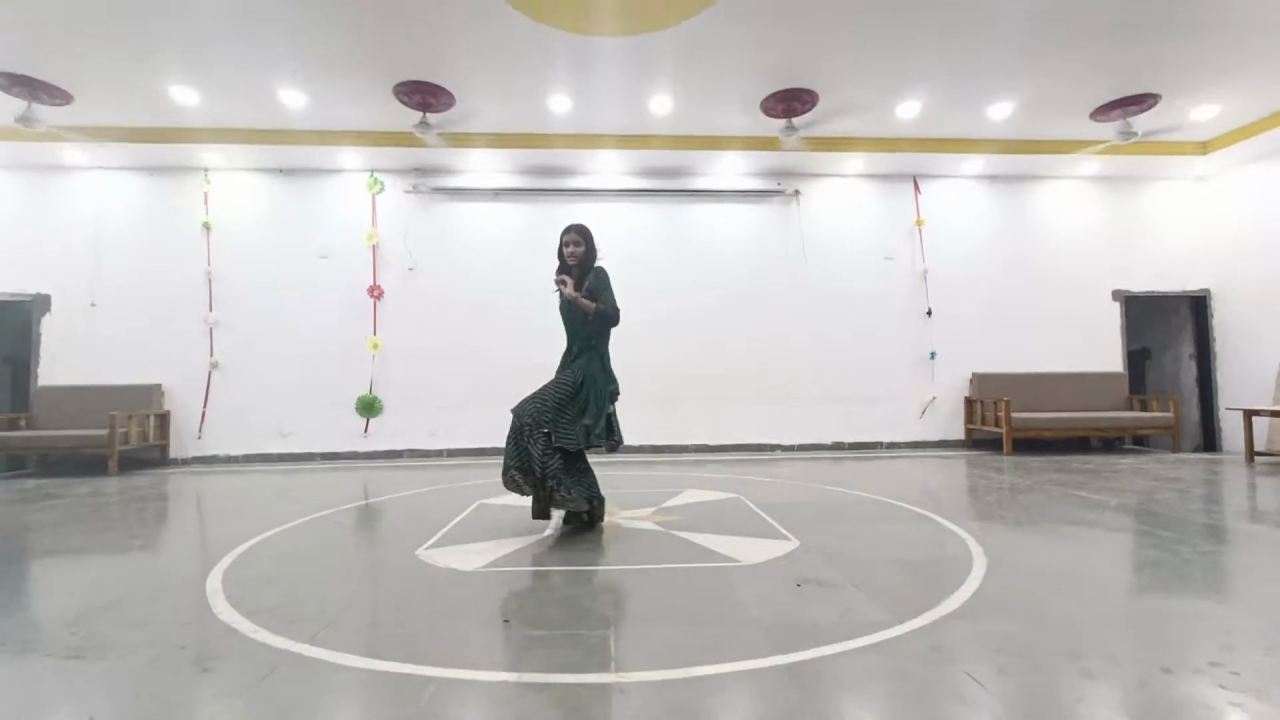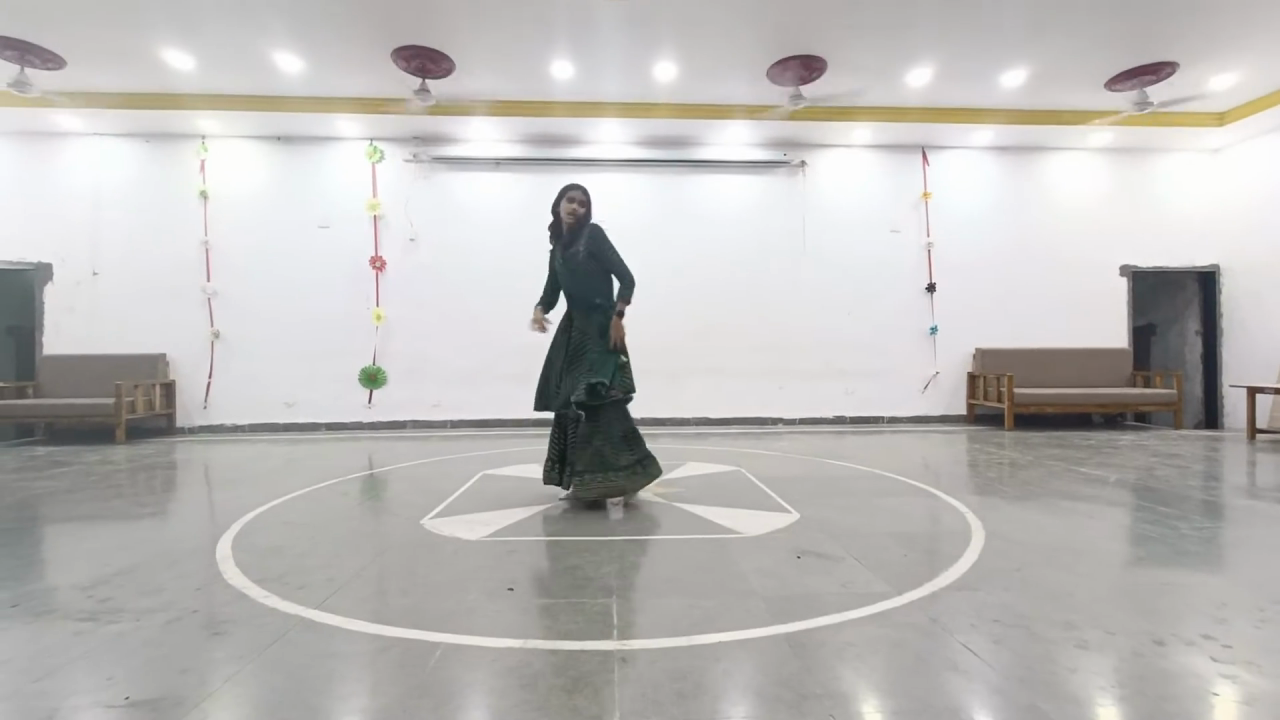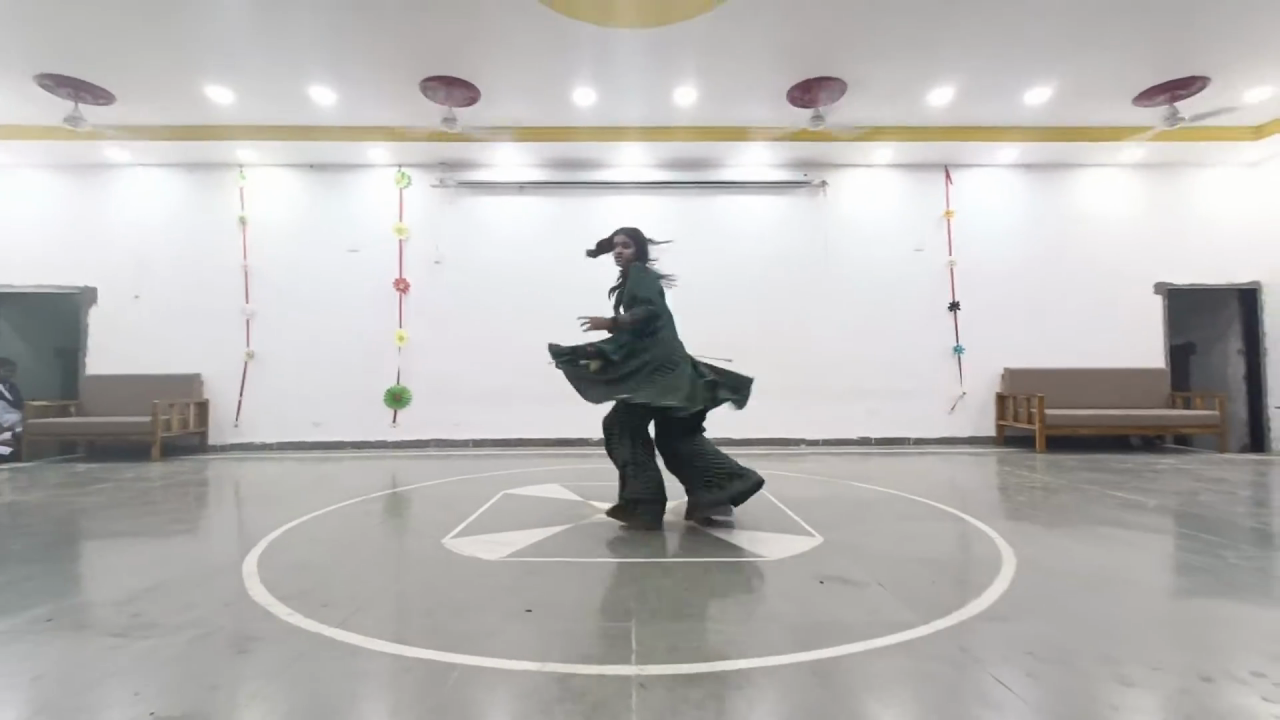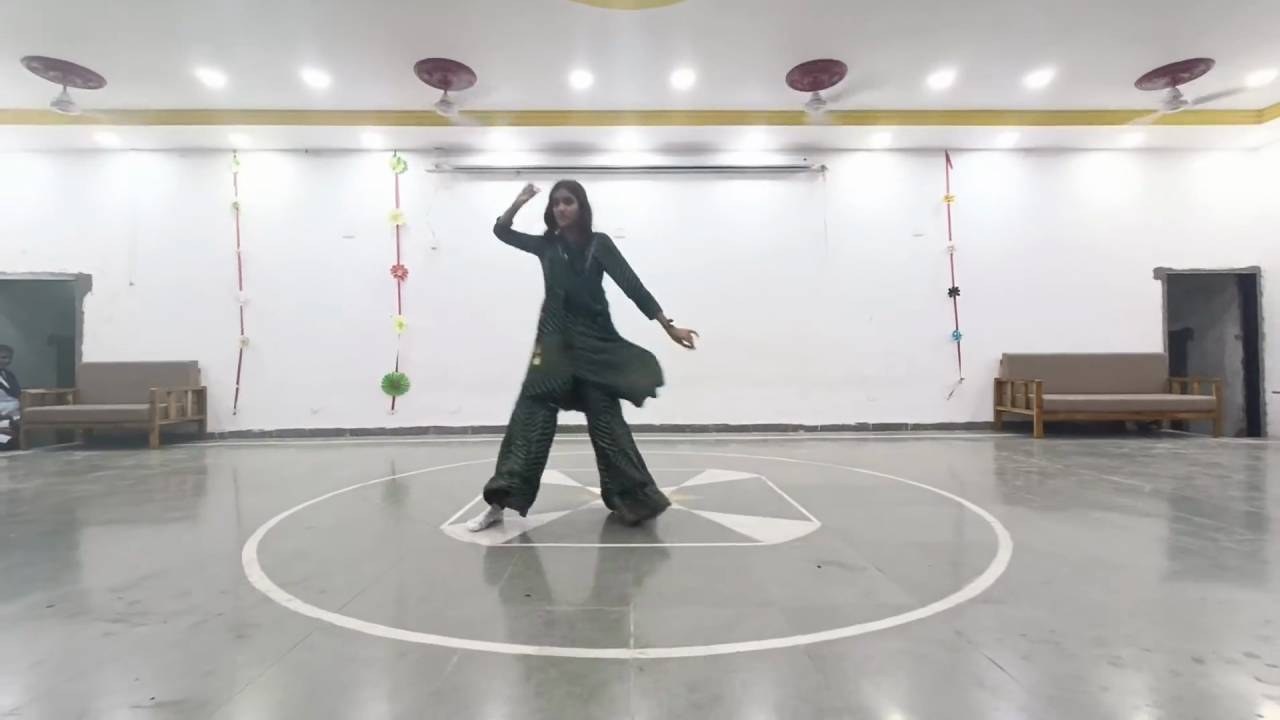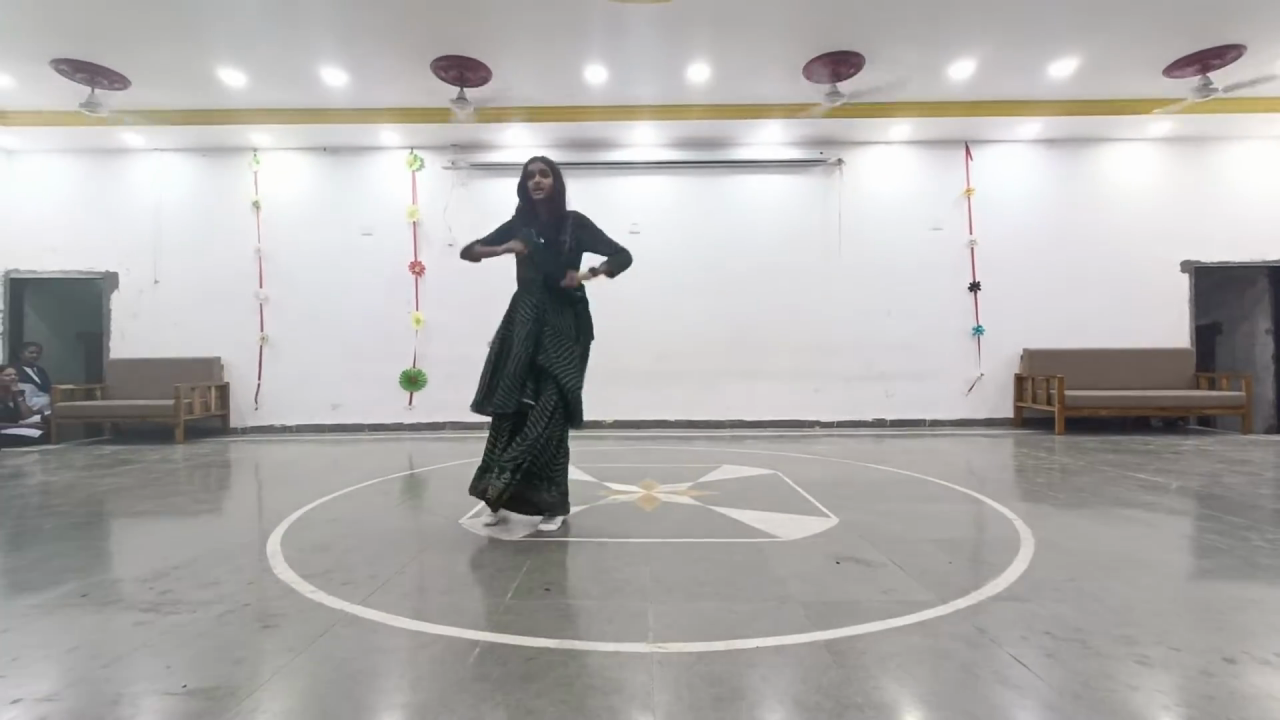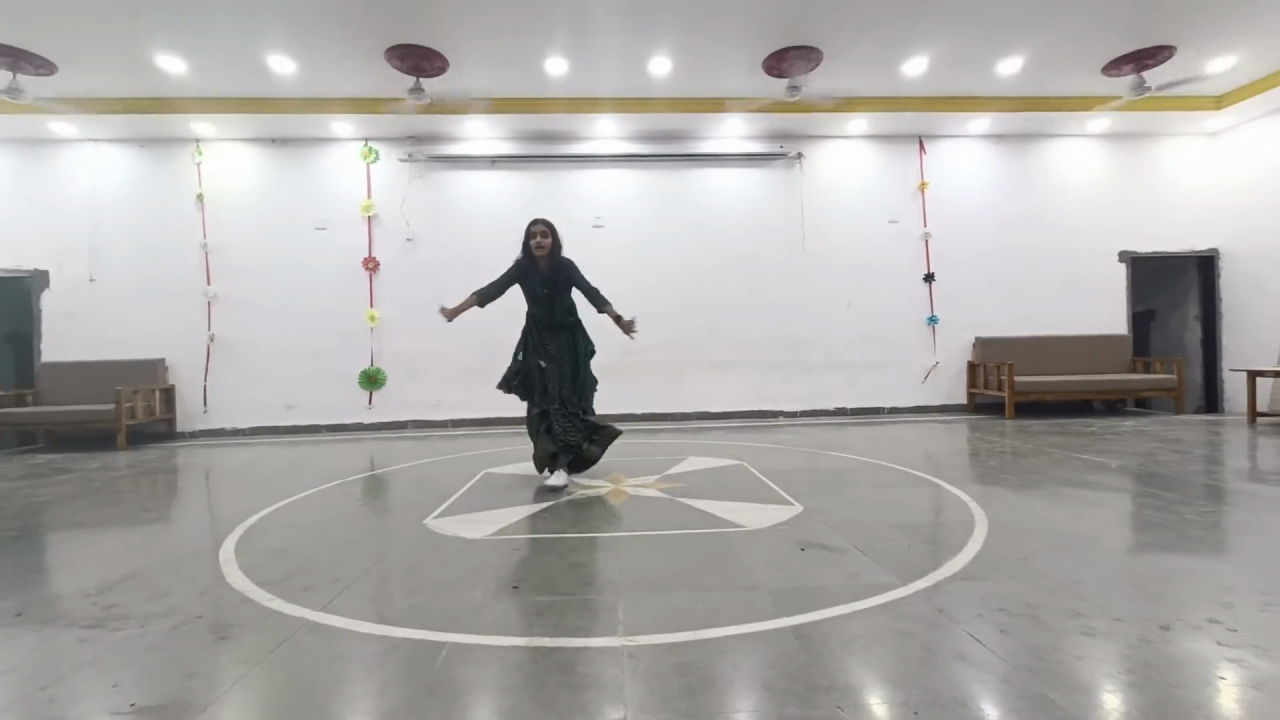
dt=0.7s
person 1, frame 1
left shoulder: (598, 276)
right shoulder: (567, 279)
left elbow: (612, 317)
left wrist: (577, 300)
left hip: (587, 367)
right hip: (573, 363)
left knee: (532, 419)
right knee: (564, 435)
left ankle: (561, 497)
right ankle: (583, 506)
person 1, frame 2
left shoulder: (593, 235)
right shoulder: (558, 248)
left elbow: (625, 278)
right elbow: (552, 291)
left wrist: (618, 317)
right wrist: (539, 311)
left hip: (599, 328)
right hip: (572, 329)
left knee: (601, 402)
right knee: (566, 405)
left ankle: (632, 472)
right ankle: (579, 481)
person 1, frame 3
left shoulder: (639, 272)
right shoulder: (634, 281)
left elbow: (652, 310)
left wrist: (611, 322)
left hip: (655, 361)
right hip: (666, 362)
left knee: (624, 428)
right knee: (678, 436)
left ankle: (643, 509)
right ankle: (711, 501)
person 1, frame 4
left shoulder: (599, 244)
right shoulder: (548, 244)
left elbow: (632, 285)
right elbow: (501, 231)
left wrist: (668, 325)
right wrist: (521, 201)
left hip: (593, 341)
right hip: (553, 339)
left knee: (605, 419)
right knee: (529, 415)
left ankle: (631, 498)
right ankle: (499, 501)
person 1, frame 5
left shoulder: (574, 223)
right shoulder: (518, 224)
left elbow: (622, 256)
right elbow: (468, 251)
left wrist: (591, 272)
right wrist: (501, 248)
left hip: (564, 325)
right hip: (524, 322)
left knee: (552, 409)
right knee: (511, 407)
left ankle: (550, 502)
right ankle: (499, 494)
person 1, frame 6
left shoulder: (565, 266)
right shoulder: (522, 269)
left elbow: (590, 292)
right elbow: (493, 289)
left wrist: (617, 319)
right wrist: (456, 310)
left hip: (566, 340)
right hip: (536, 340)
left knee: (562, 402)
right knee: (540, 403)
left ankle: (562, 464)
right ankle: (553, 458)
